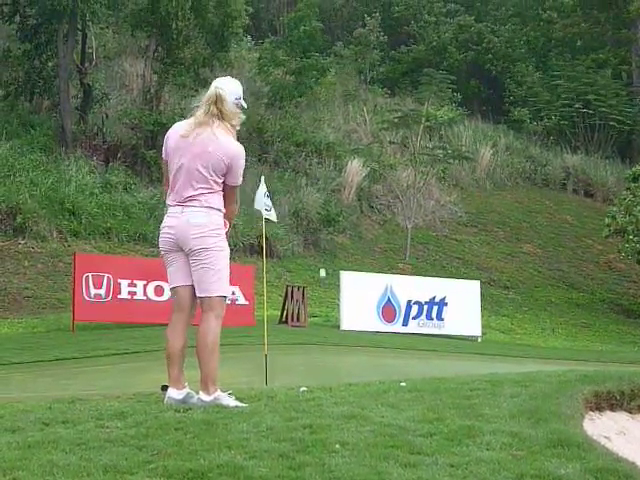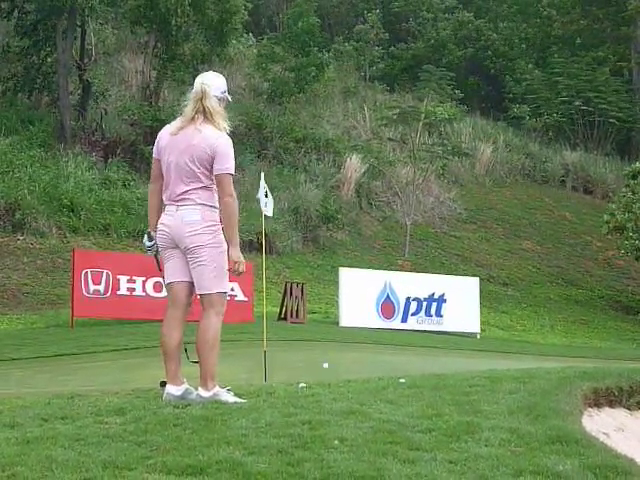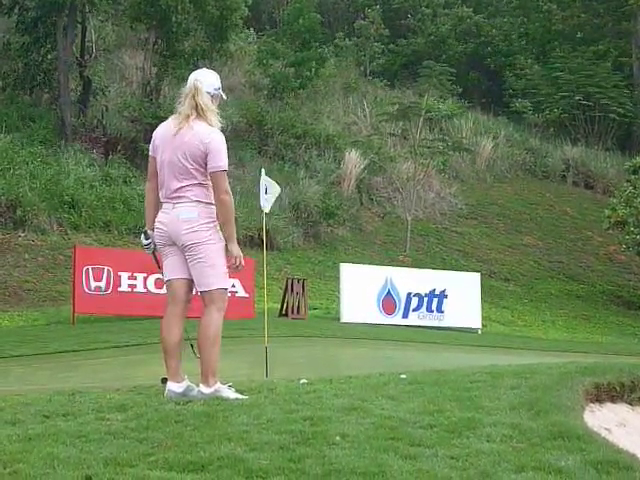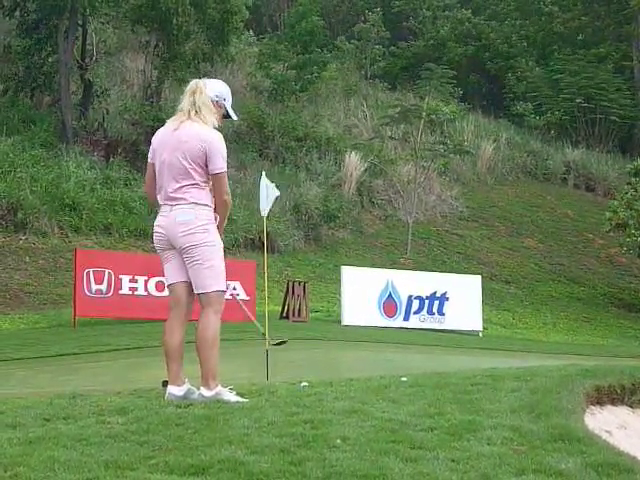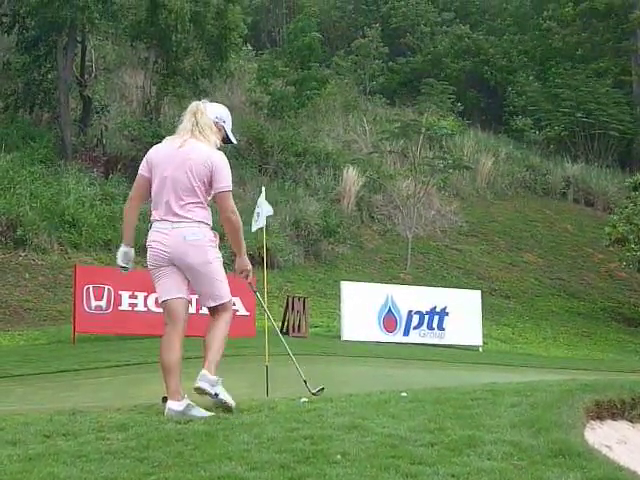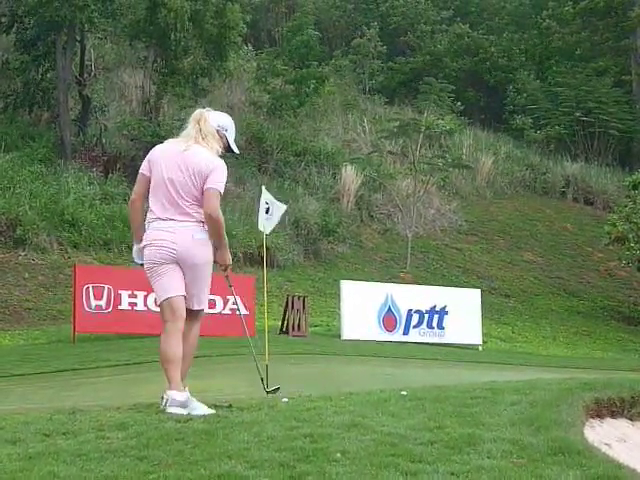
dt=0.5s
person 1, frame 1
left shoulder: (175, 132)
right shoulder: (233, 149)
left elbow: (168, 182)
right elbow: (230, 203)
right wrist: (224, 231)
left hip: (172, 223)
right hip: (205, 226)
left knee: (181, 309)
right knee: (213, 310)
left ankle: (176, 389)
right ankle: (209, 392)
person 1, frame 2
left shoulder: (166, 133)
right shoulder: (219, 140)
left elbow: (155, 186)
right elbow: (226, 196)
left wrist: (153, 230)
right wrist: (234, 246)
left hip: (170, 223)
right hip: (201, 224)
left knee: (177, 305)
right knee: (214, 306)
left ankle: (174, 385)
right ankle: (208, 388)
person 1, frame 3
left shoulder: (162, 131)
right shoulder: (211, 136)
left elbow: (151, 183)
right elbow: (222, 194)
left wrist: (149, 228)
right wrist: (232, 241)
left hip: (167, 220)
right hip: (198, 221)
left knee: (176, 302)
right knee: (215, 302)
left ankle: (175, 382)
right ankle: (209, 384)
person 1, frame 4
left shoulder: (161, 134)
right shoulder: (210, 137)
left elbow: (150, 188)
right elbow: (222, 196)
right wrist: (218, 229)
left hip: (164, 223)
right hip: (196, 222)
left knee: (179, 306)
right knee: (212, 305)
left ankle: (176, 385)
right ankle: (210, 387)
person 1, frame 5
left shoulder: (157, 151)
right shoulder: (214, 157)
left elbow: (134, 201)
right elbow: (229, 214)
left wrist: (126, 244)
right wrist: (242, 255)
left hip: (159, 240)
right hip: (195, 239)
left knee: (174, 322)
right knee: (223, 310)
left ankle: (175, 400)
right ankle: (209, 375)
person 1, frame 6
left shoulder: (158, 151)
right shoulder: (214, 163)
left elbow: (135, 200)
right elbow: (211, 212)
left wrist: (138, 241)
right wrist: (223, 249)
left hip: (158, 239)
right hip: (194, 240)
left knee: (172, 320)
right knee: (192, 319)
left ankle: (177, 393)
right ankle: (176, 391)
